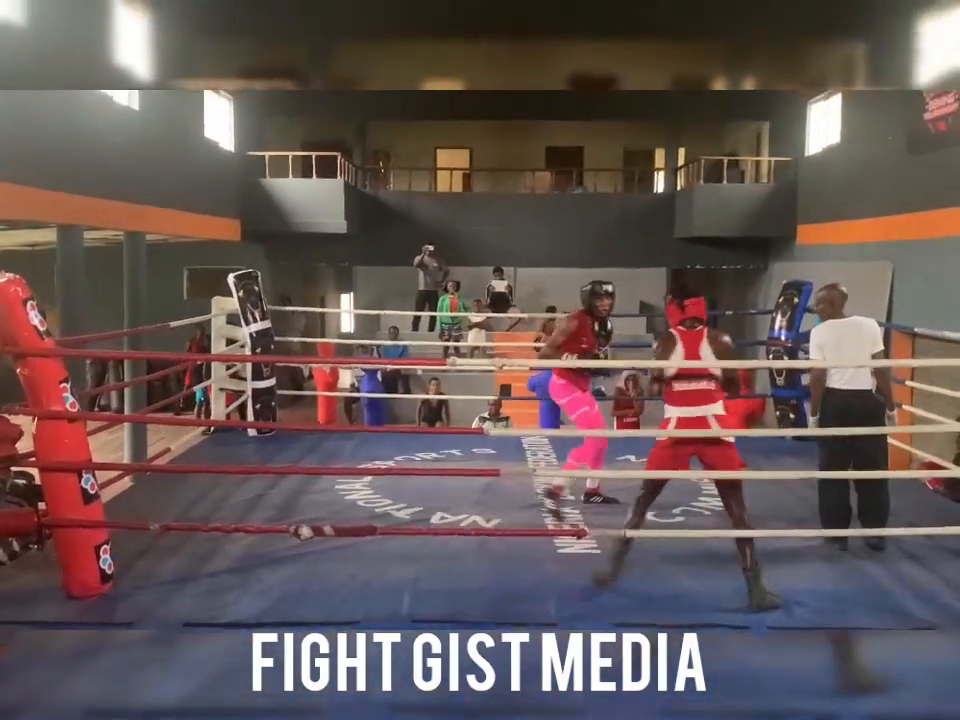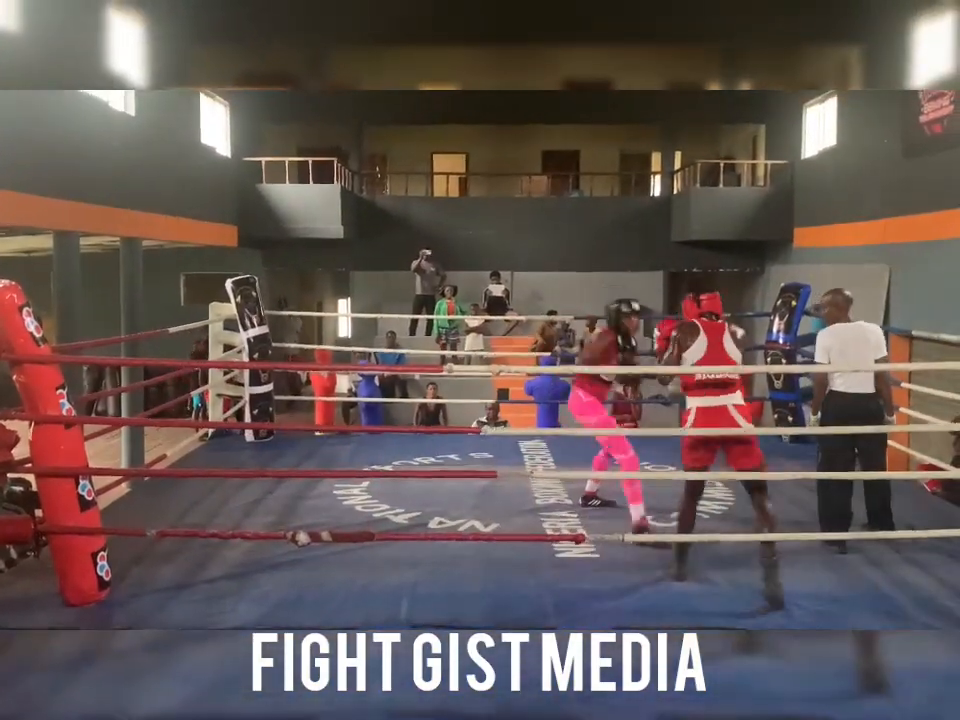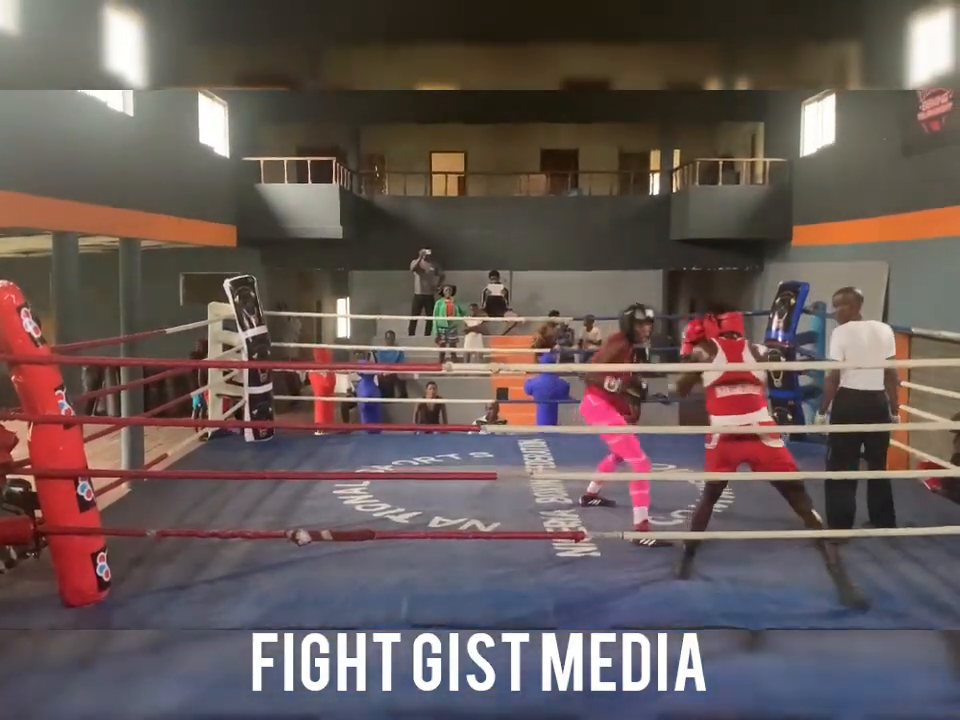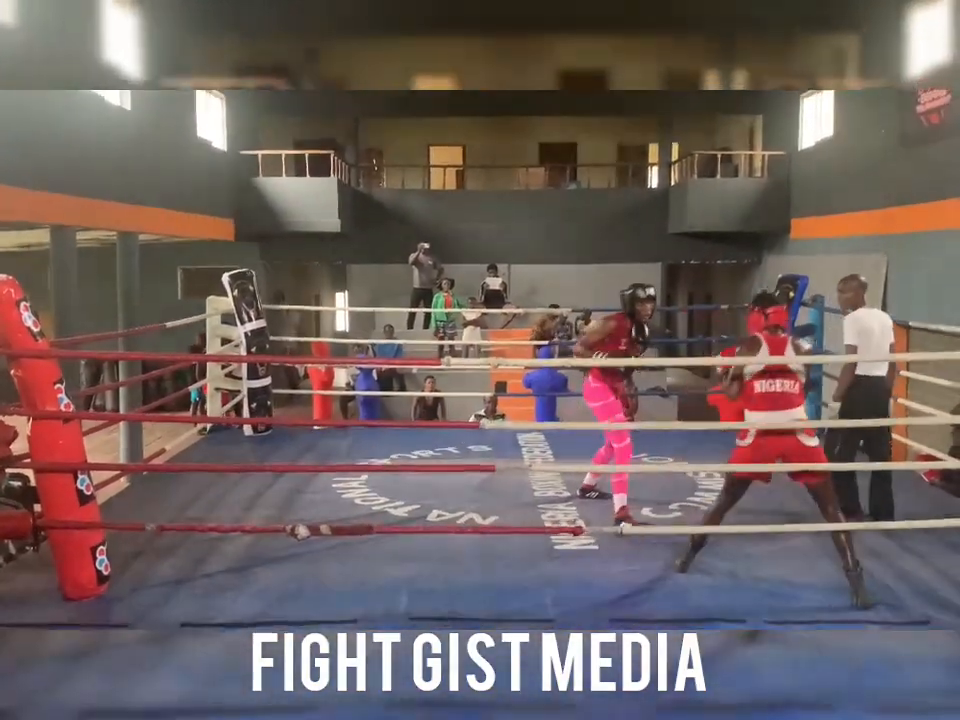
dt=0.2s
person 1, frame 1
left shoulder: (666, 342)
right shoulder: (720, 341)
left elbow: (655, 388)
right elbow: (734, 388)
left hip: (676, 428)
right hip: (713, 428)
left knee: (644, 500)
right knee: (736, 508)
left ankle: (614, 565)
right ankle: (756, 589)
person 1, frame 2
left shoulder: (685, 331)
right shoulder: (735, 334)
left elbow: (665, 377)
right elbow: (740, 373)
left wrist: (664, 346)
left hip: (698, 420)
right hip: (734, 419)
left knee: (691, 495)
right knee: (760, 496)
left ankle: (680, 565)
right ankle: (771, 580)
person 1, frame 3
left shoulder: (704, 350)
right shoulder: (758, 351)
left elbow: (682, 390)
left wrist: (689, 350)
left hip: (724, 437)
right hip: (762, 435)
left knee: (708, 499)
right knee: (804, 507)
left ankle: (685, 565)
right ankle: (842, 585)
person 1, frame 4
left shoulder: (749, 345)
right shoulder: (802, 349)
left elbow: (733, 393)
left wrist: (730, 373)
left hip: (758, 436)
right hip: (798, 435)
left knee: (726, 499)
right knee: (830, 509)
left ankle: (686, 557)
right ankle: (857, 584)
person 2, frame 1
left shoulder: (820, 332)
right shoulder: (869, 326)
left elbow: (817, 378)
right elbow: (881, 371)
left wrist: (814, 413)
right wrist: (890, 407)
left hip: (834, 403)
right hip: (866, 402)
left knee: (832, 471)
right knee: (873, 469)
left ankle: (836, 533)
right ankle: (874, 531)
person 2, frame 2
left shoulder: (826, 335)
right shoulder: (873, 331)
left elbow: (820, 380)
right elbow: (883, 376)
left wrist: (814, 412)
right wrist: (890, 411)
left hip: (837, 405)
right hip: (869, 405)
left knee: (833, 473)
right knee: (875, 470)
left ankle: (836, 535)
right ankle: (882, 527)
person 2, frame 3
left shoulder: (841, 333)
right shoulder: (884, 331)
left elbow: (834, 377)
right elbow: (892, 376)
left wrist: (822, 410)
right wrist: (894, 410)
left hip: (848, 402)
right hip: (877, 402)
left knee: (840, 469)
right knee: (878, 466)
left ankle: (840, 526)
right ankle: (884, 523)
person 2, frame 4
left shoulder: (853, 319)
right shoulder: (884, 318)
left elbow: (851, 363)
right elbow: (892, 361)
left wrist: (836, 398)
right wrist: (888, 394)
left hip: (858, 387)
right hip: (880, 387)
left knee: (840, 451)
right knee: (880, 454)
left ankle: (850, 510)
right ankle: (882, 513)
person 3, frame 1
left shoulder: (600, 323)
right shoulder: (574, 321)
right elbow: (544, 353)
left wrist: (603, 348)
right wrist: (576, 360)
left hip: (581, 385)
right hip: (564, 384)
left knee: (602, 437)
right knee: (593, 440)
left ankle: (592, 490)
right ankle: (555, 490)
person 3, frame 2
left shoulder: (621, 339)
right shoulder: (606, 338)
right elbow: (582, 364)
left wrist: (628, 359)
left hip: (590, 400)
right hip: (585, 402)
left knee: (611, 447)
right knee: (628, 458)
left ankle: (589, 494)
right ankle: (639, 525)
person 3, frame 3
left shoulder: (630, 347)
right shoulder: (617, 343)
left elbow: (626, 381)
right elbow: (588, 375)
right wrist: (618, 386)
left hip: (604, 406)
right hip: (598, 407)
left knee: (620, 452)
right knee: (640, 463)
left ankle: (590, 495)
right ankle: (641, 530)
person 3, frame 4
left shoulder: (637, 327)
right shoulder: (613, 323)
right elbow: (579, 348)
left wrist: (639, 345)
right wrist: (604, 360)
left hip: (613, 388)
right hip: (598, 387)
left knee: (613, 443)
right knee: (624, 446)
left ankle: (587, 486)
right ankle: (621, 514)
